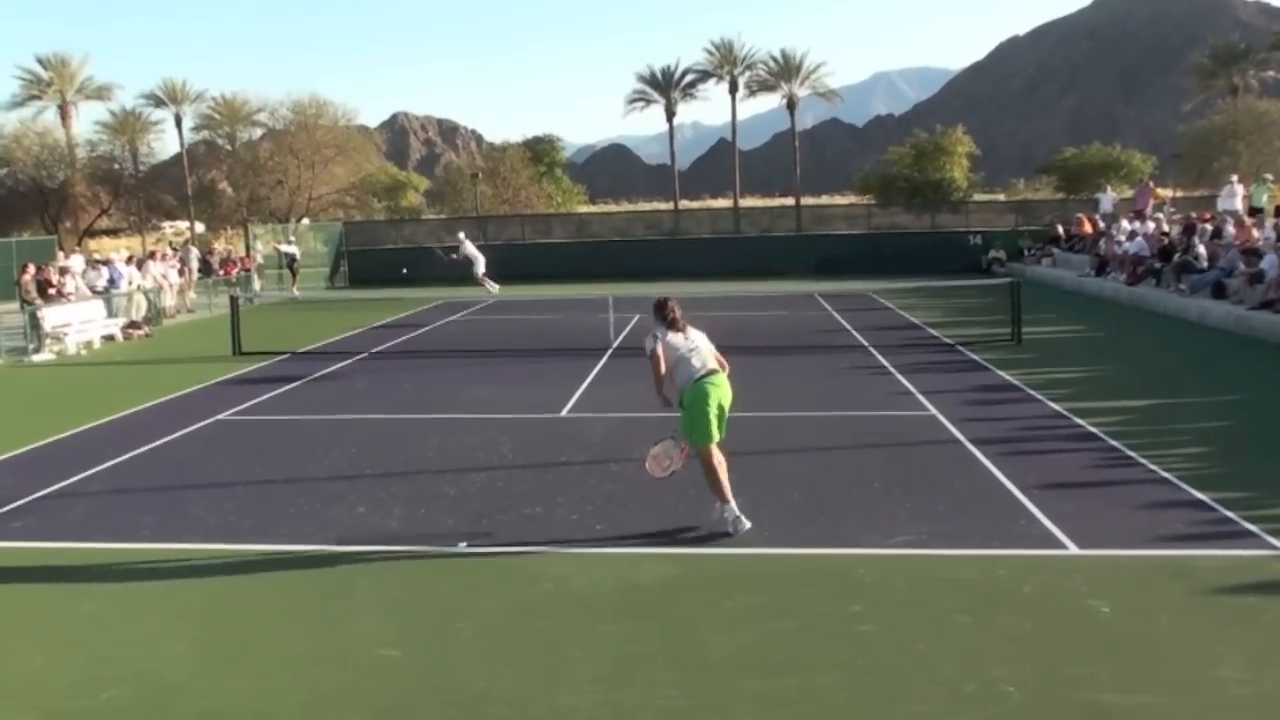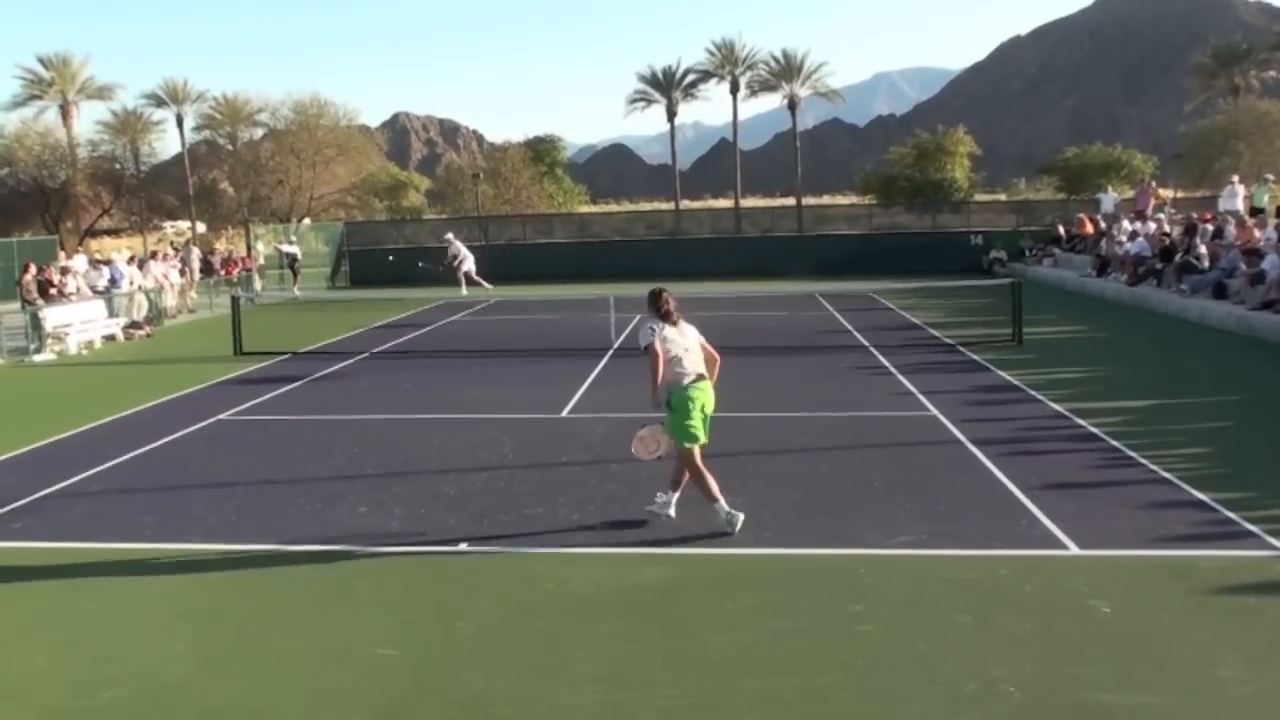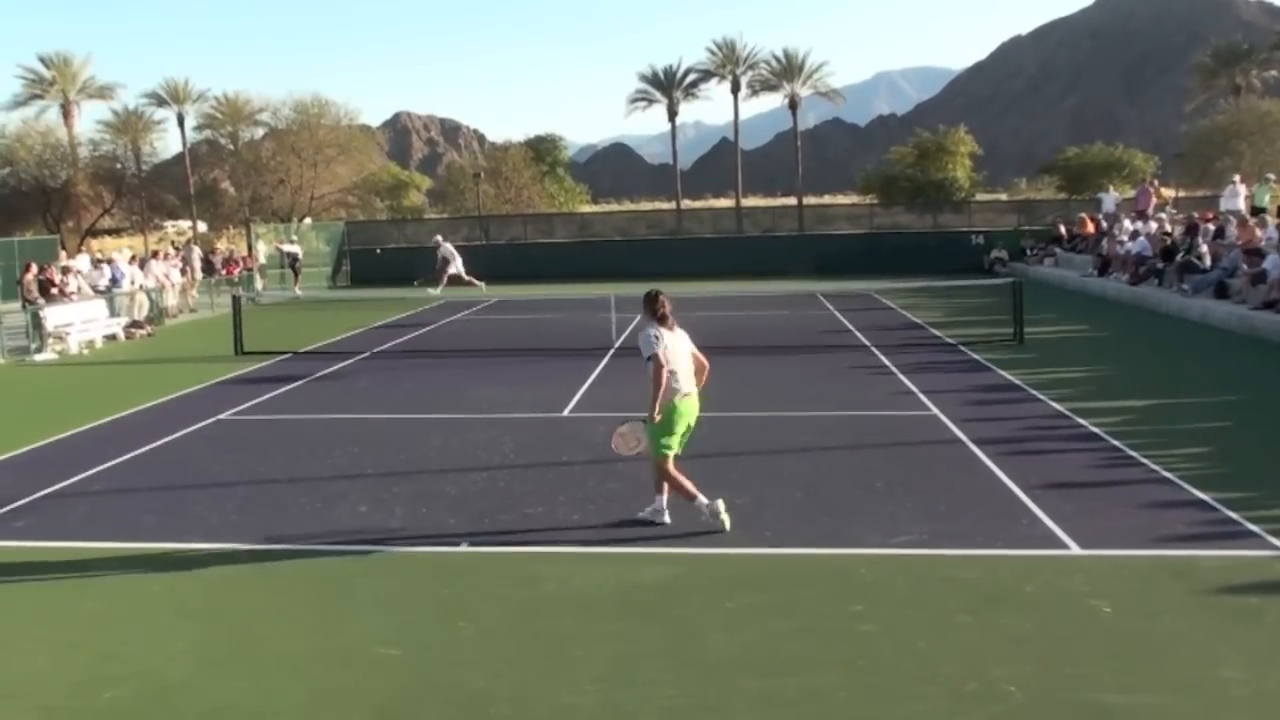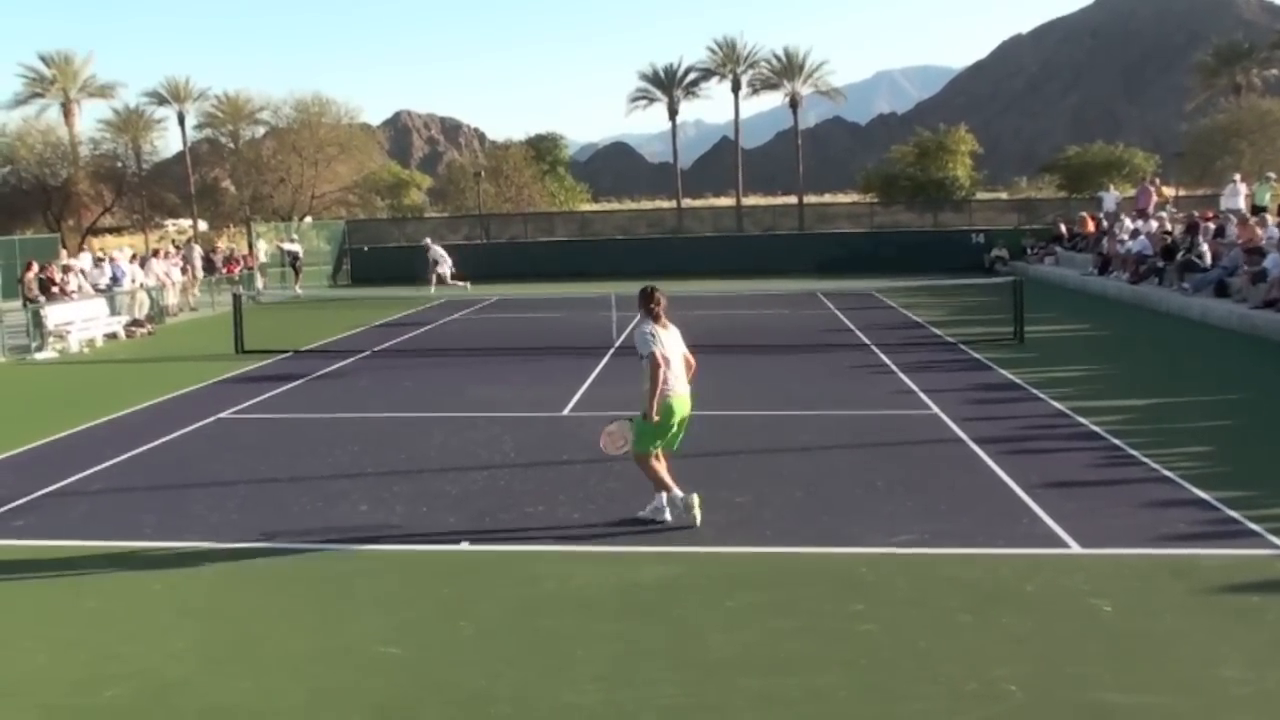
dt=0.1s
person 1, frame 1
left shoulder: (657, 337)
right shoulder: (696, 333)
left elbow: (658, 362)
right elbow: (723, 365)
left wrist: (661, 395)
left hip: (697, 391)
right hip: (721, 384)
left knee: (707, 458)
right knee: (711, 447)
left ankle: (734, 516)
right ankle: (725, 505)
person 1, frame 2
left shoulder: (650, 330)
right shoulder: (688, 328)
left elbow: (656, 358)
right elbow: (714, 359)
left wrist: (654, 394)
left hip: (683, 397)
right hip: (703, 391)
left knee: (691, 462)
right knee: (680, 454)
left ankle: (727, 513)
right ankle: (668, 502)
person 1, frame 3
left shoulder: (649, 335)
right shoulder: (680, 333)
left elbow: (660, 367)
right elbow: (703, 365)
left wrist: (654, 407)
left hip: (672, 405)
right hip: (690, 402)
left knee: (663, 467)
right knee: (662, 457)
left ankle: (708, 506)
right ankle: (660, 508)
person 1, frame 4
left shoulder: (644, 332)
right shoulder: (672, 330)
left elbow: (658, 366)
right elbow: (691, 365)
left wrist: (651, 405)
left hip: (665, 403)
right hip: (683, 400)
left knee: (643, 458)
right knee: (655, 452)
left ankle: (681, 499)
right ankle: (661, 505)
